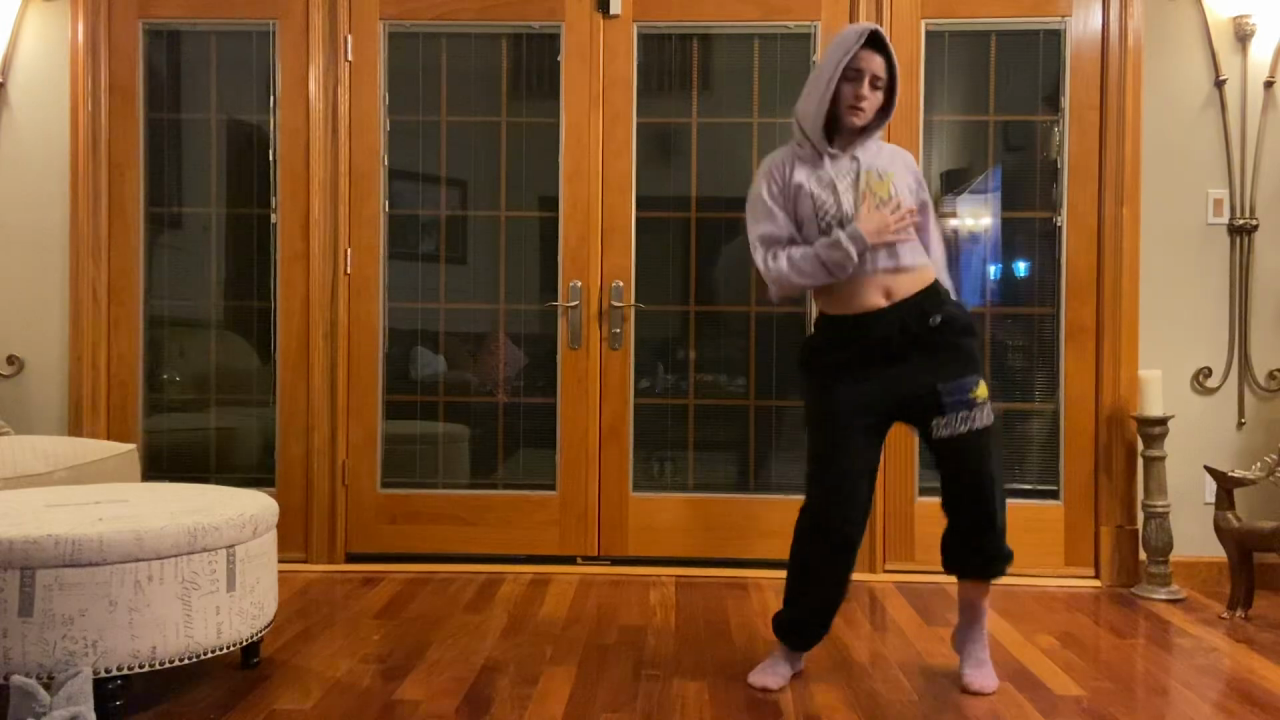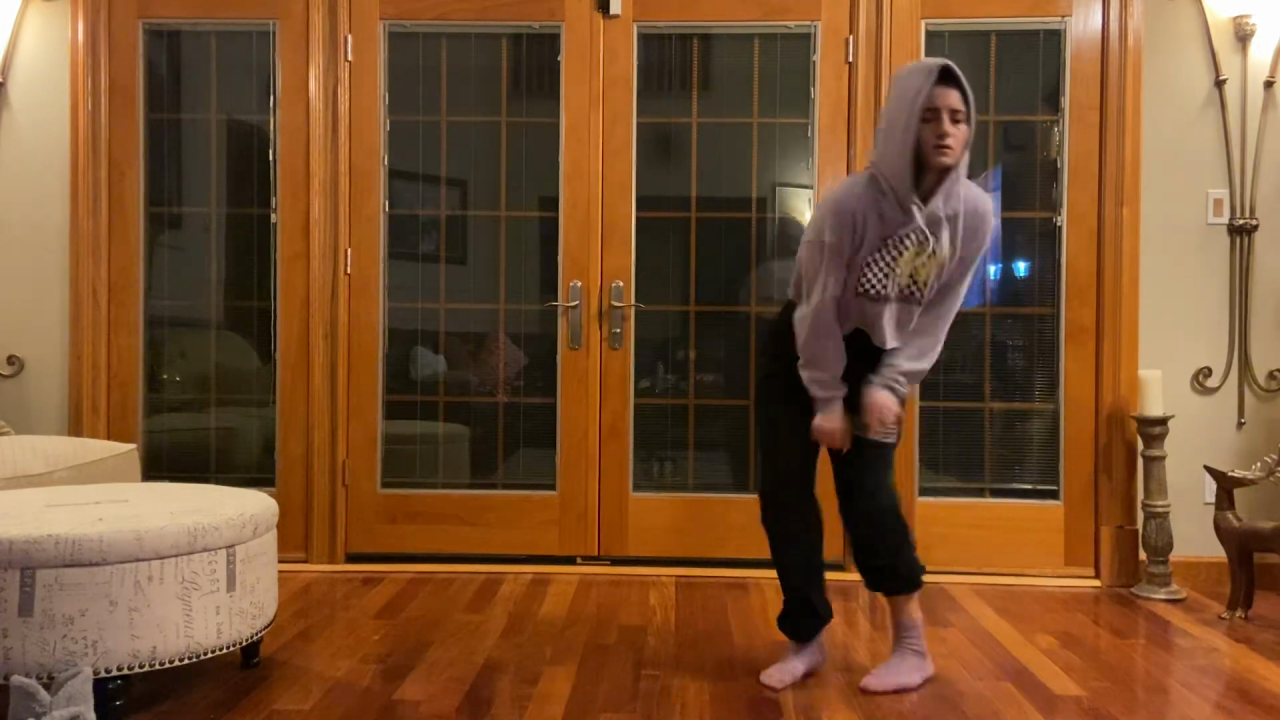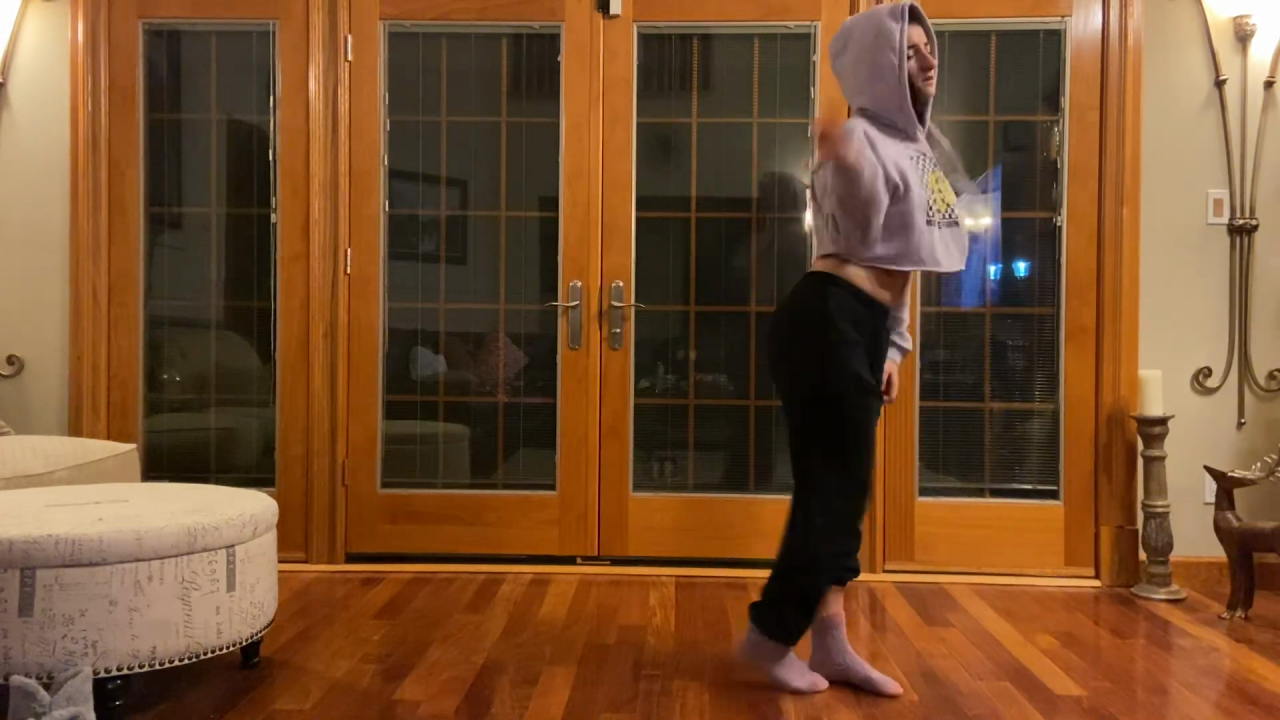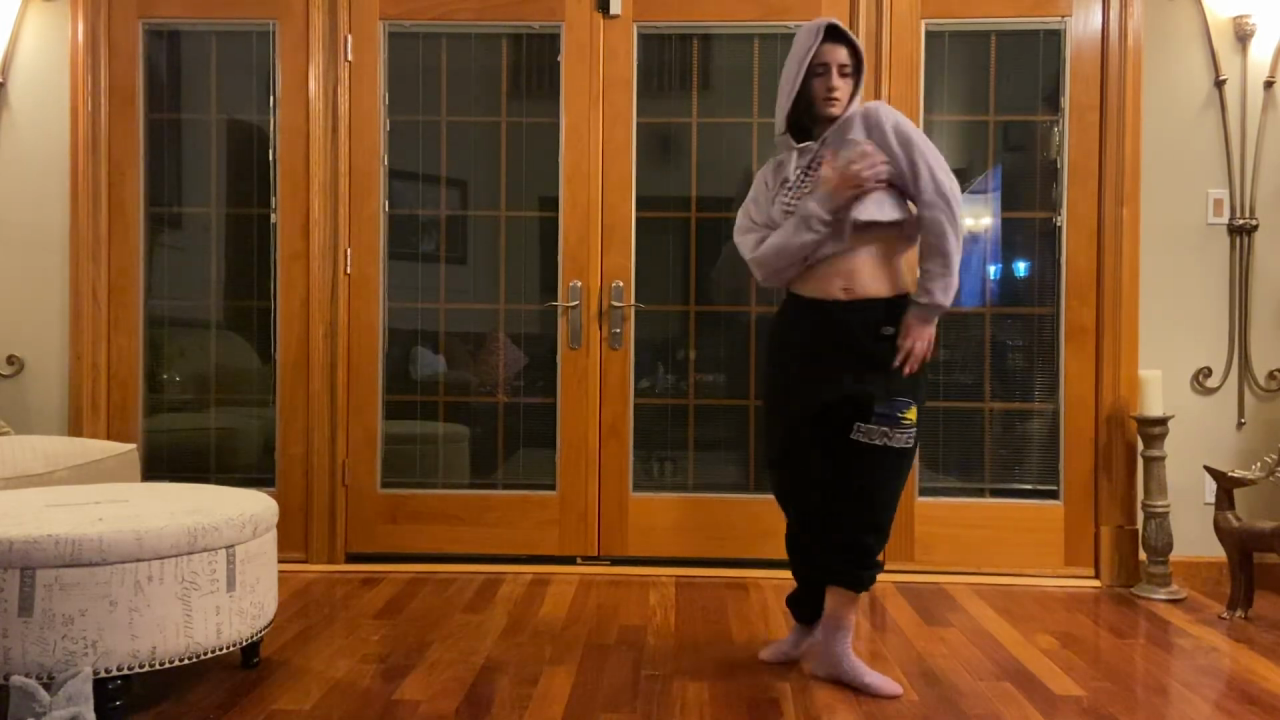
dt=1s
person 1, frame 1
left shoulder: (896, 162)
right shoulder: (783, 171)
right elbow: (775, 269)
left wrist: (966, 333)
right wrist: (851, 242)
left hip: (931, 331)
right hip: (846, 352)
left knee: (976, 489)
right knee: (835, 510)
left ankle: (972, 636)
right ankle: (793, 644)
person 1, frame 2
left shoulder: (973, 211)
right shoulder: (851, 203)
left elbow: (934, 312)
right elbow: (817, 310)
left wrist: (891, 385)
right wrist: (826, 402)
left hip: (880, 359)
right hip: (803, 352)
left knee: (870, 497)
right knee: (786, 491)
left ankle: (911, 646)
right ankle: (806, 638)
person 1, frame 3
left shoulder: (913, 143)
right shoulder: (864, 137)
right elbow: (856, 236)
left wrist: (895, 346)
right wrist: (848, 164)
left hip: (863, 332)
right hip: (831, 322)
left knee: (836, 489)
right knee: (839, 487)
left ankle: (831, 647)
right ankle: (770, 636)
person 1, frame 4
left shoulder: (882, 126)
right shoulder: (775, 176)
left elbow: (943, 210)
right elbow: (765, 264)
left wrist: (927, 309)
right wrist: (825, 202)
left hip: (883, 330)
right hip: (805, 333)
left knee: (866, 495)
right knee: (802, 487)
left ankle: (834, 646)
right ankle: (809, 620)
